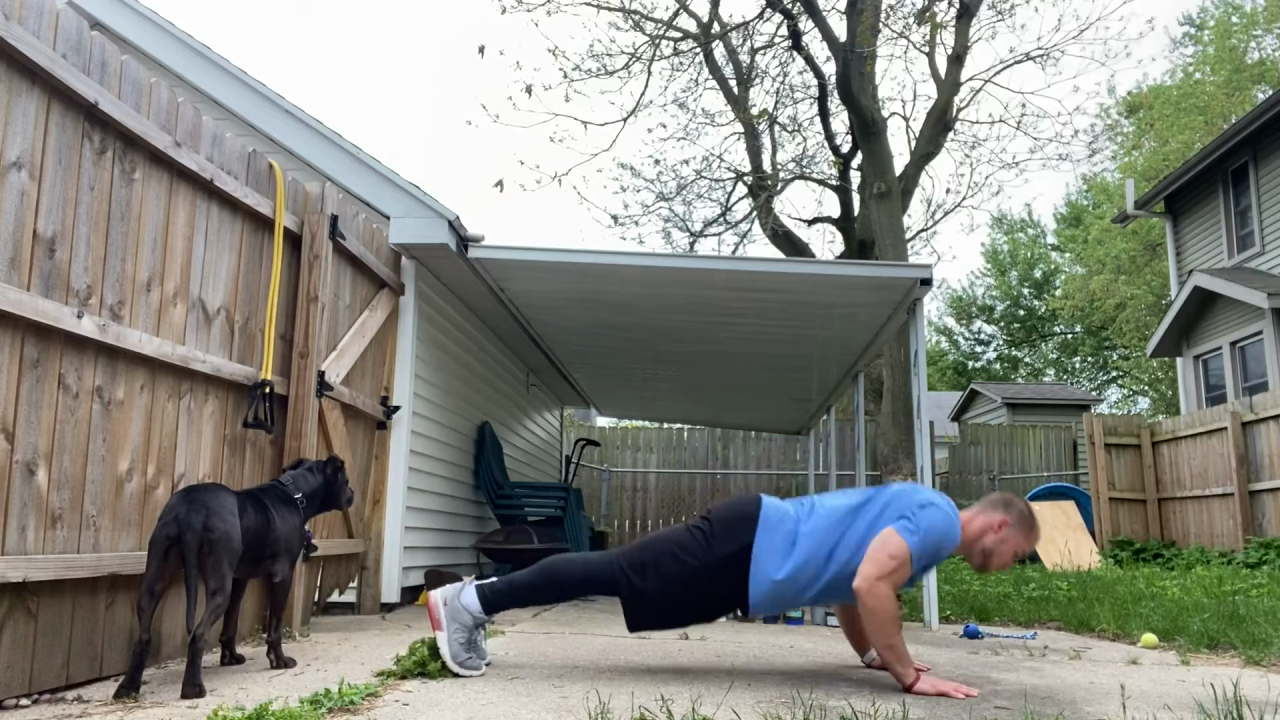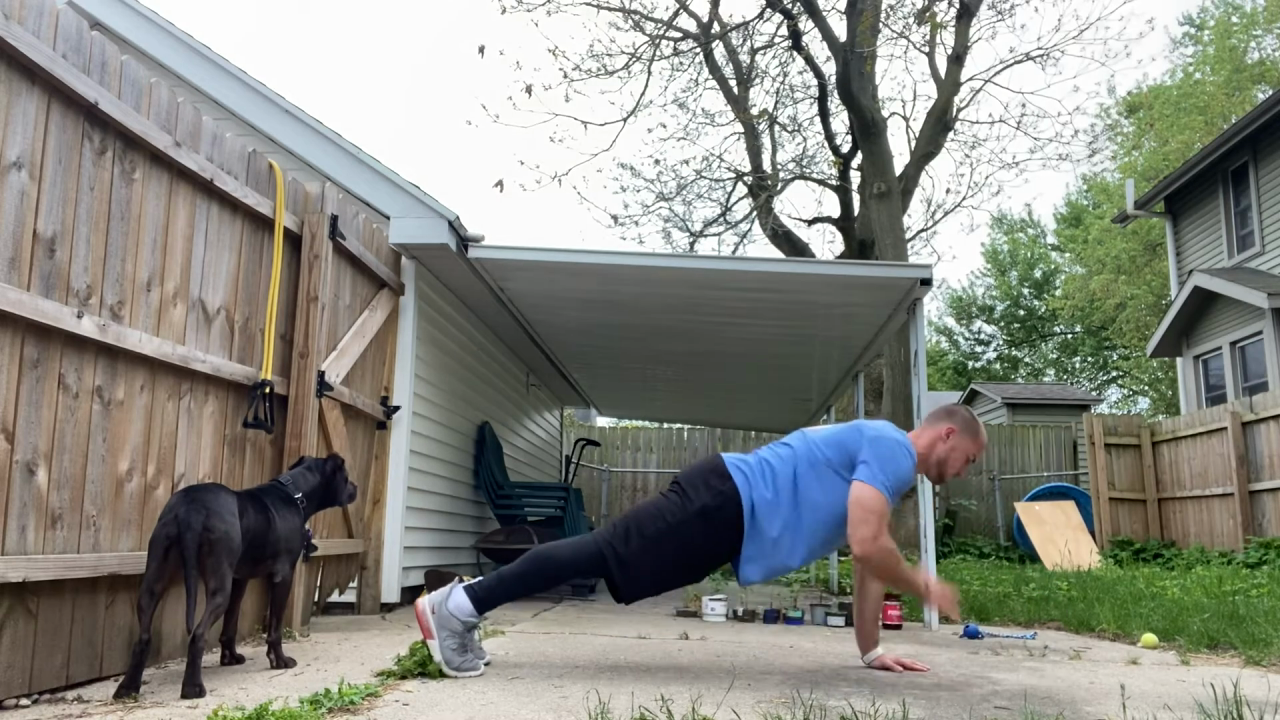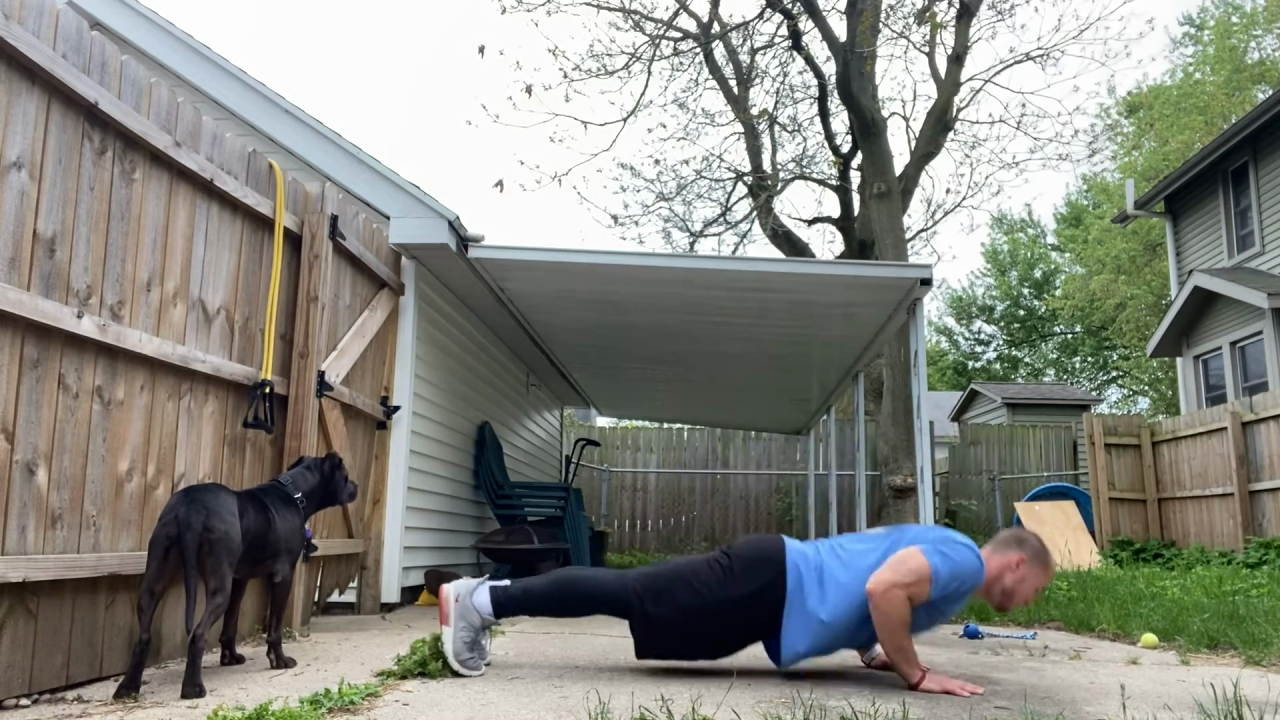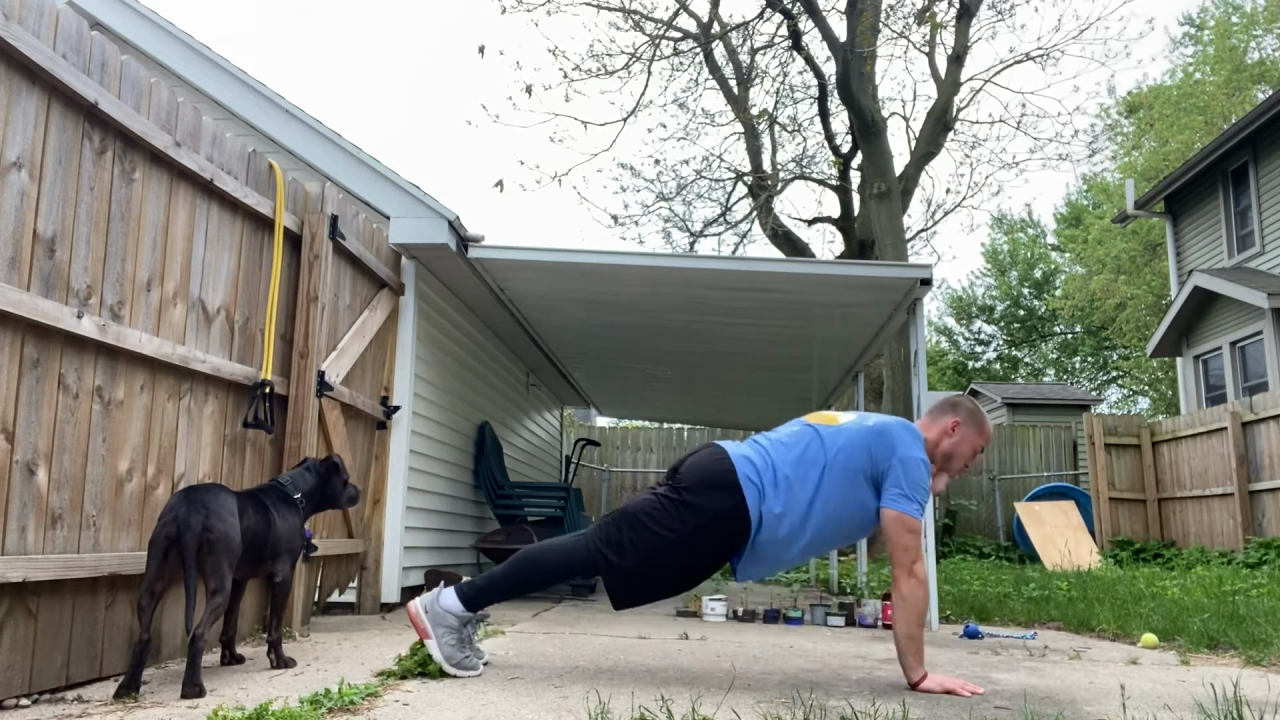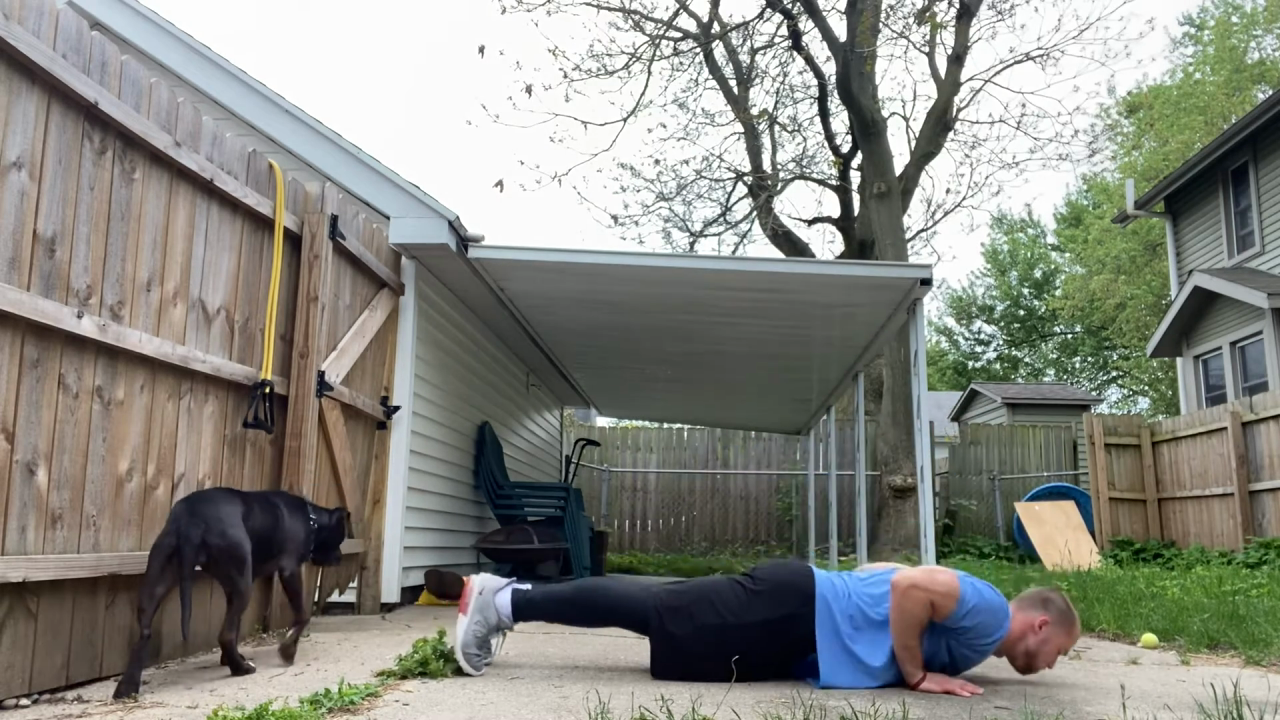
dt=1s
person 1, frame 1
left shoulder: (925, 513)
right shoulder: (939, 525)
left elbow: (841, 552)
right elbow: (868, 584)
left wrist: (871, 651)
right wrist: (908, 673)
left hip: (759, 545)
right hip: (750, 545)
left knee: (612, 573)
right knee: (615, 574)
left ankle: (477, 597)
right ankle: (468, 600)
person 1, frame 2
left shoulder: (882, 457)
right shoulder: (891, 448)
left elbow: (867, 564)
right elbow: (866, 546)
left wrist: (871, 649)
right wrist: (921, 585)
left hip: (728, 511)
right hip: (721, 504)
left knee: (599, 556)
right knee: (603, 555)
left ankle: (462, 604)
right ankle: (456, 604)
person 1, frame 3
left shoulder: (943, 551)
right shoulder: (961, 566)
right elbow: (884, 588)
left wrist: (870, 649)
right wrist: (912, 670)
left hip: (779, 580)
right hip: (771, 586)
left knee: (626, 590)
right knee: (629, 595)
left ankle: (485, 596)
right ankle: (480, 598)
person 1, frame 4
left shoulder: (878, 434)
right shoulder: (908, 452)
left elbow: (824, 498)
right elbow: (908, 573)
left wrist: (914, 492)
right wrist: (918, 673)
left hip: (720, 478)
right hip: (727, 499)
left knee: (594, 550)
right knee: (599, 553)
left ankle: (456, 605)
right ankle: (450, 604)
person 1, frame 5
left shoulder: (972, 609)
right shoulder: (987, 614)
left elbow: (883, 579)
right elbow: (908, 587)
left wrist: (898, 662)
right wrist: (916, 673)
left hip: (803, 604)
right hip: (796, 616)
left knee: (653, 603)
right knee: (649, 611)
left ankle: (507, 593)
right ankle: (500, 600)
